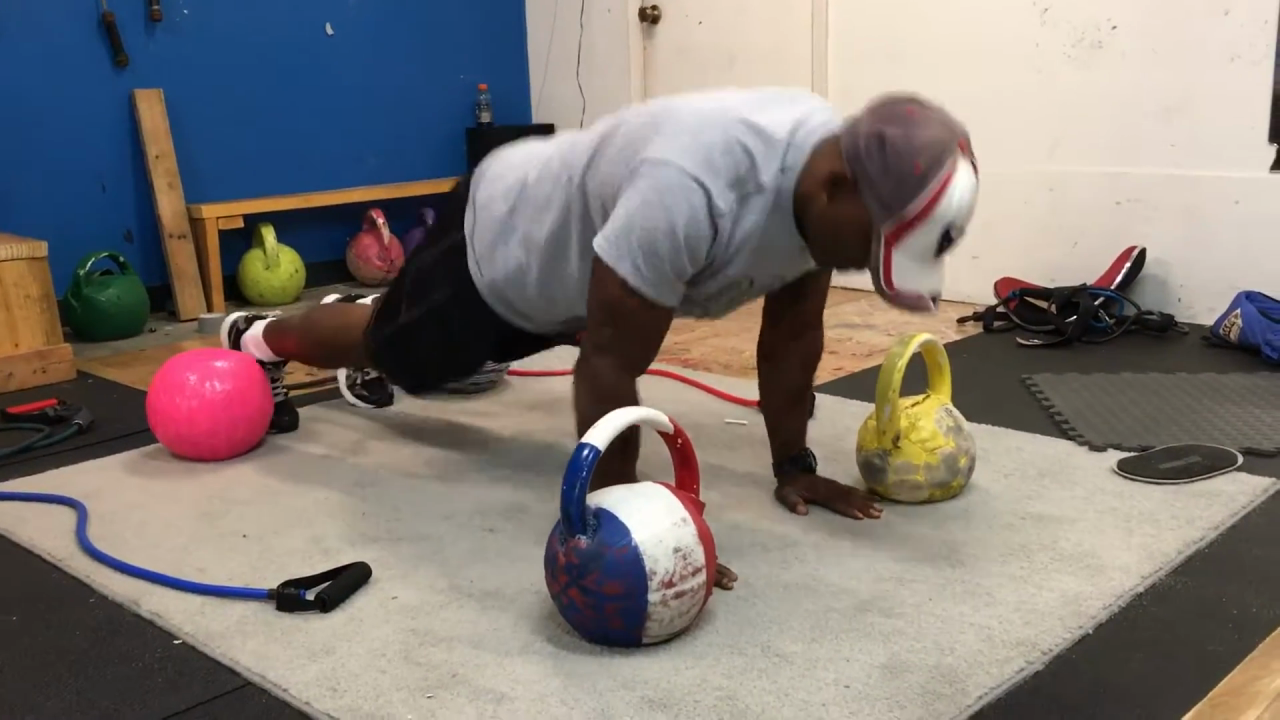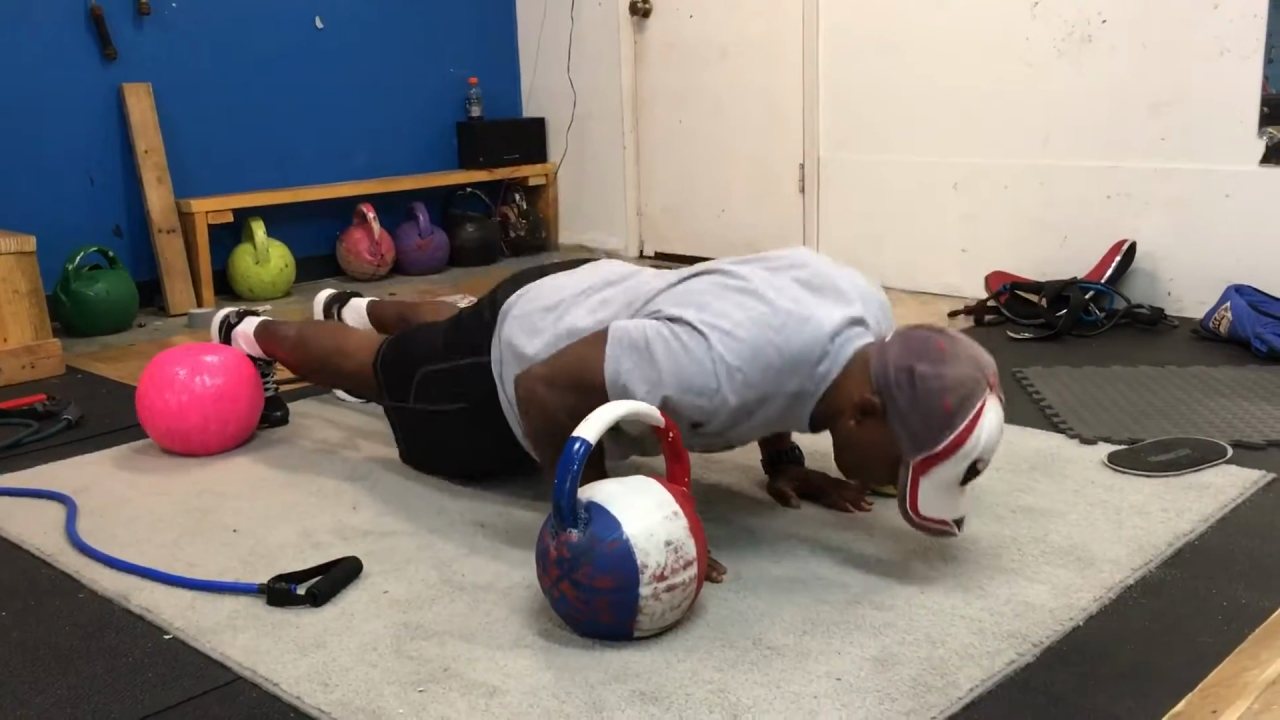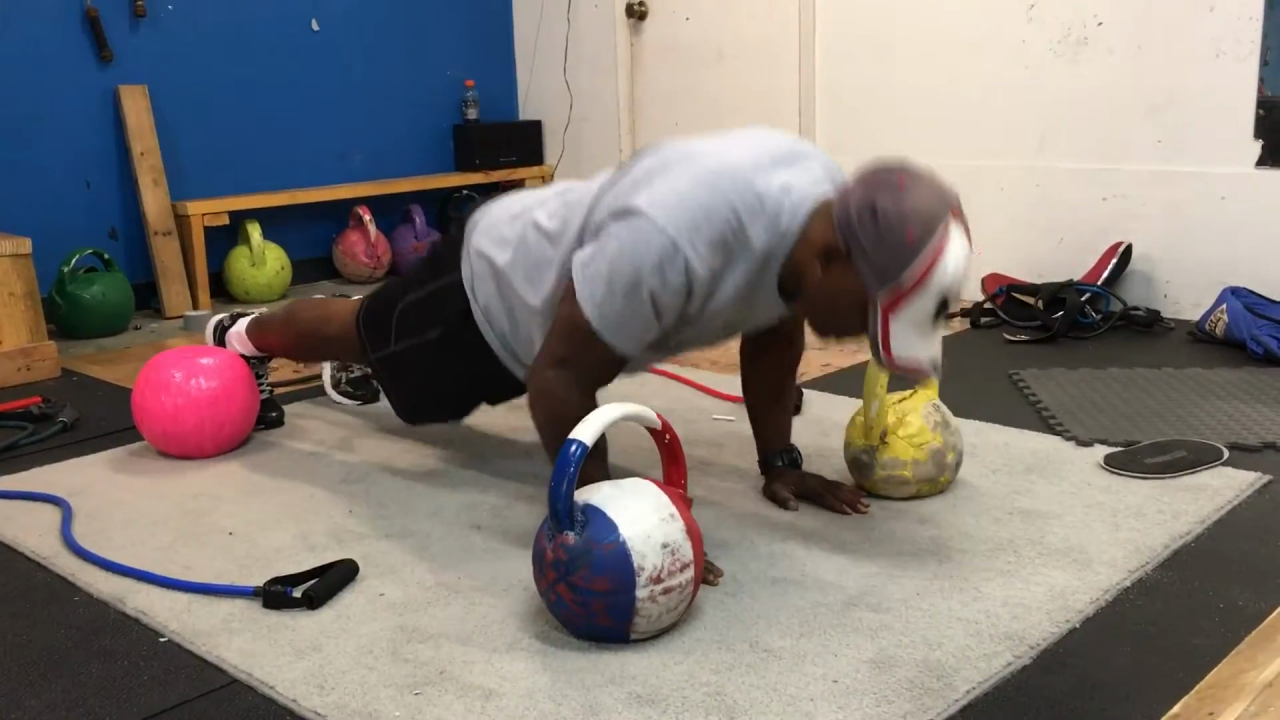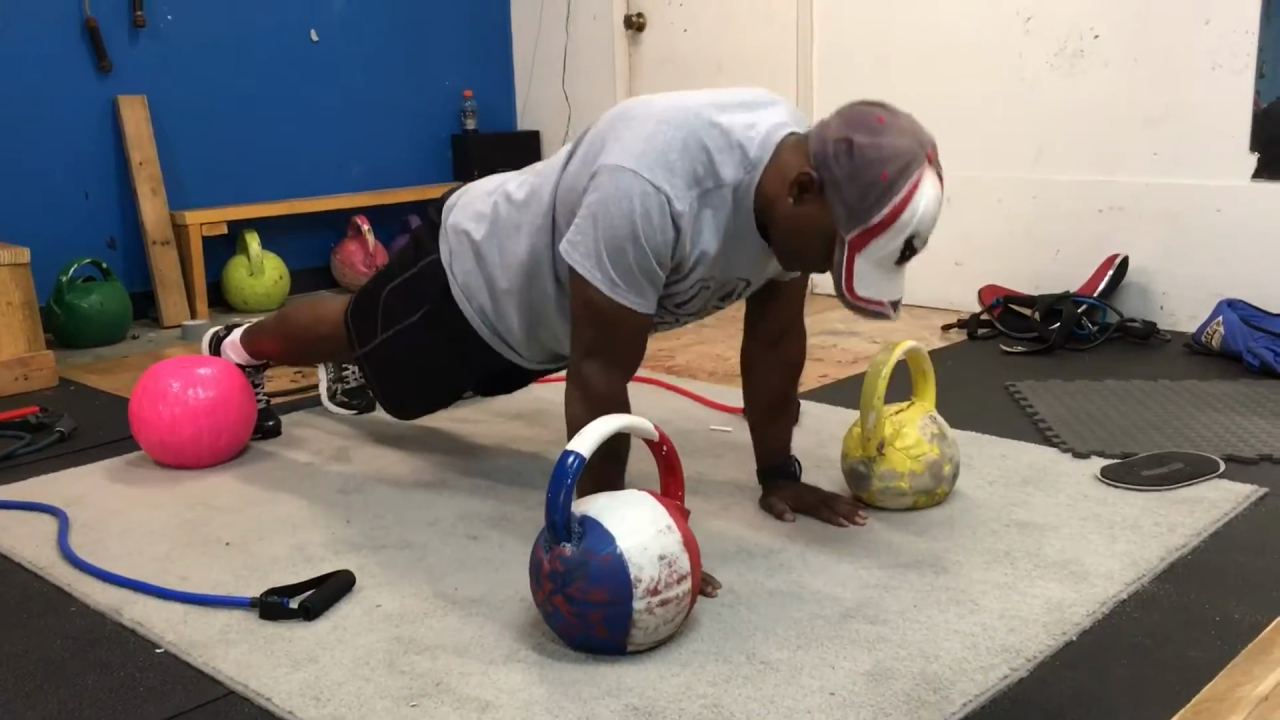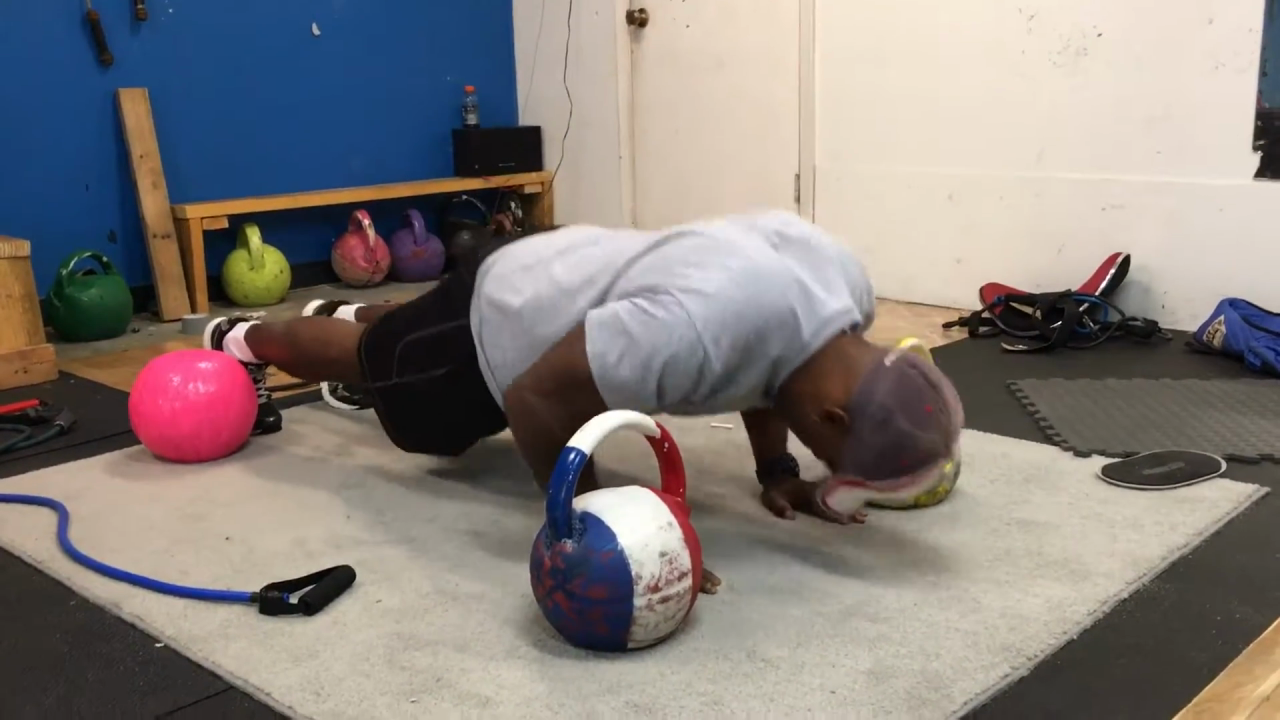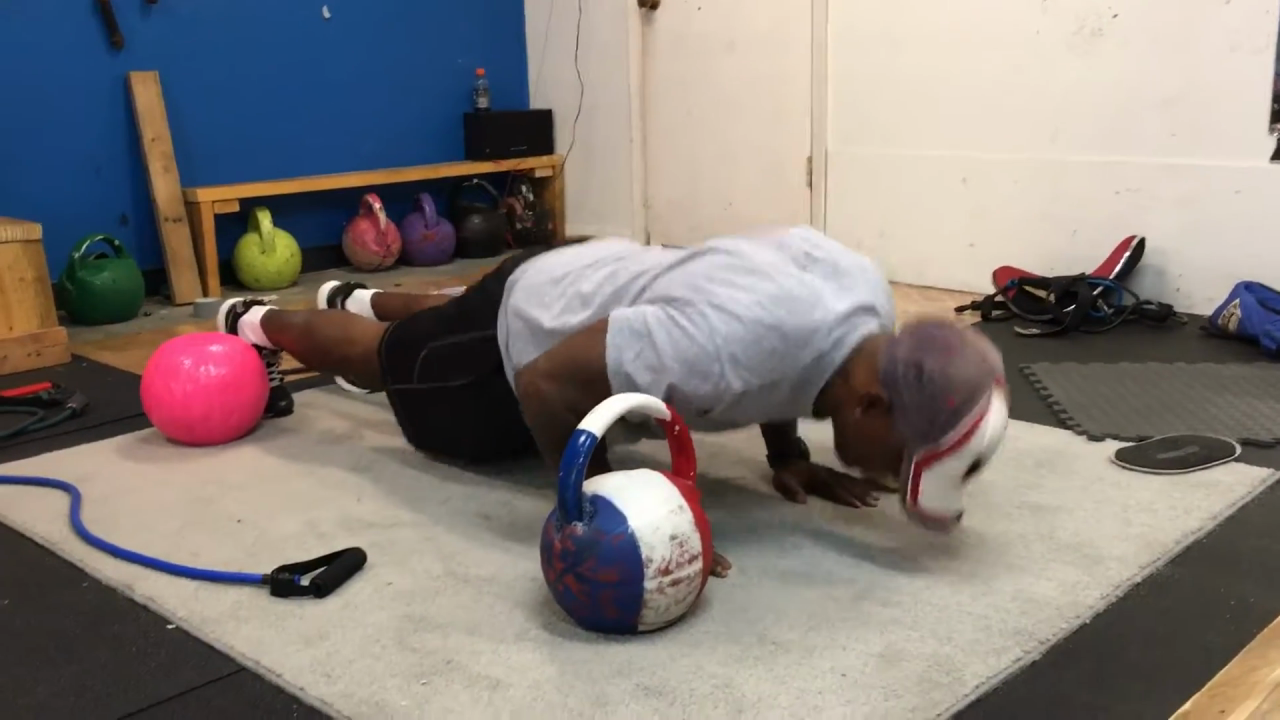
dt=0.4s
person 1, frame 1
left shoulder: (833, 176)
right shoulder: (693, 187)
left elbow: (791, 324)
right elbow: (609, 369)
left wrist: (793, 465)
left hip: (567, 251)
right hip: (501, 240)
left knee: (476, 353)
right knee: (393, 339)
left ankle: (357, 337)
right ankle: (258, 339)
person 1, frame 2
left shoulder: (867, 321)
right shoulder: (720, 363)
right elbow: (541, 391)
left wrist: (781, 458)
left hip: (591, 301)
right hip: (521, 364)
left knee: (451, 325)
right knee: (386, 370)
left ankle: (355, 307)
right ankle: (251, 333)
person 1, frame 3
left shoulder: (826, 215)
right shoulder: (675, 238)
left elbow: (772, 339)
right elbow: (560, 383)
left wrist: (779, 464)
left hip: (564, 281)
right hip: (496, 288)
right knee: (374, 336)
left ankle: (351, 369)
right ankle: (241, 338)
person 1, frame 4
left shoulder: (803, 176)
right shoulder: (653, 186)
left elbow: (775, 332)
right elbow: (598, 374)
left wrist: (778, 476)
left hip: (545, 292)
right hip: (474, 269)
right knee: (362, 333)
left ankle: (344, 379)
right ankle: (238, 348)
person 1, frame 5
left shoulder: (846, 292)
right shoulder: (697, 330)
right elbow: (531, 402)
left wrist: (776, 469)
left hip: (573, 274)
right hip: (504, 322)
left knee: (427, 324)
right knee: (373, 359)
left ankle: (348, 310)
right ankle: (243, 338)
person 1, frame 6
left shoulder: (866, 313)
right shoulder: (727, 344)
right elbow: (546, 387)
left wrist: (788, 456)
left hip: (593, 301)
right hip: (529, 343)
left knee: (433, 332)
right knee: (386, 360)
left ankle: (358, 297)
right ankle: (255, 324)
